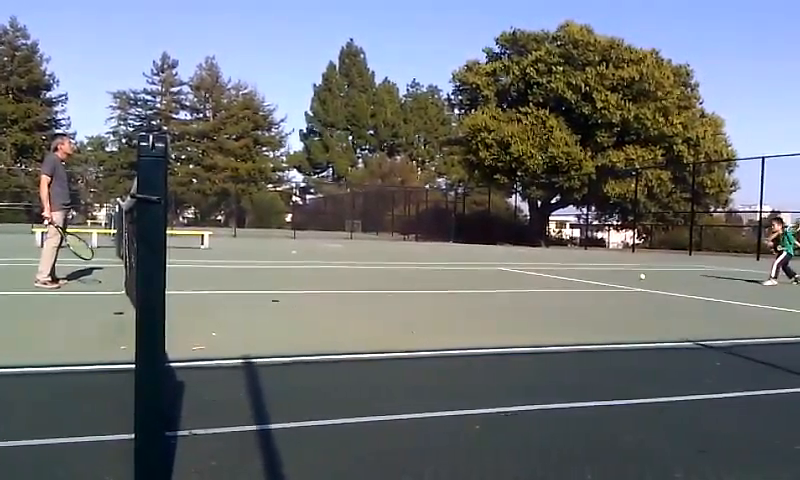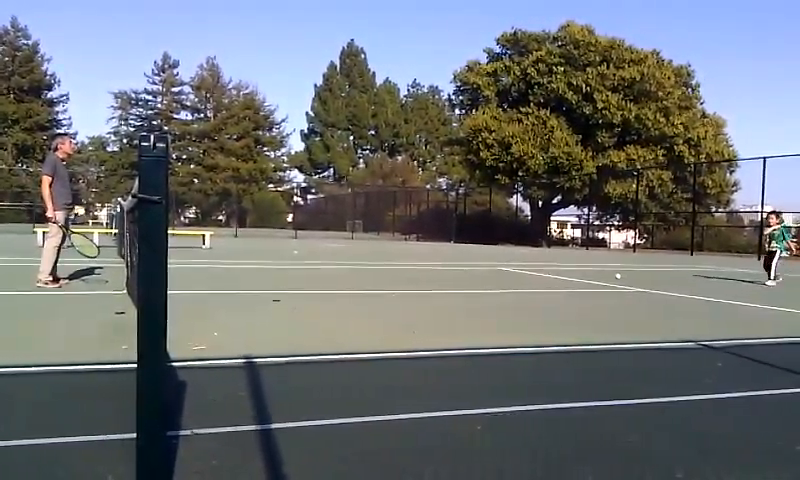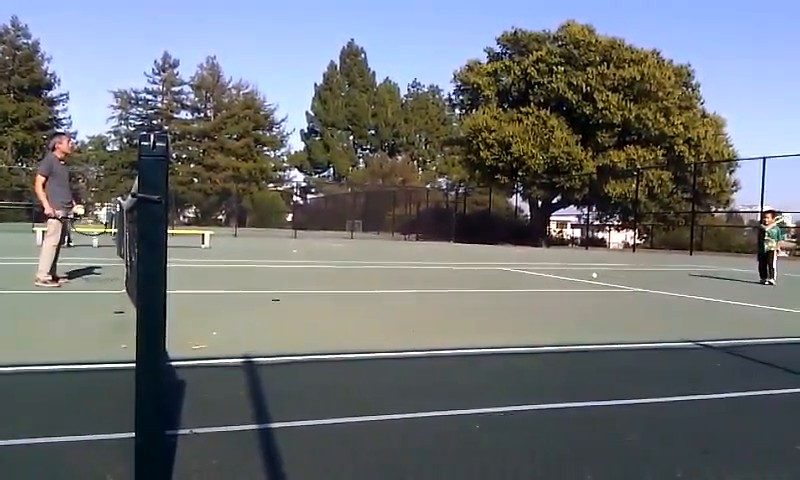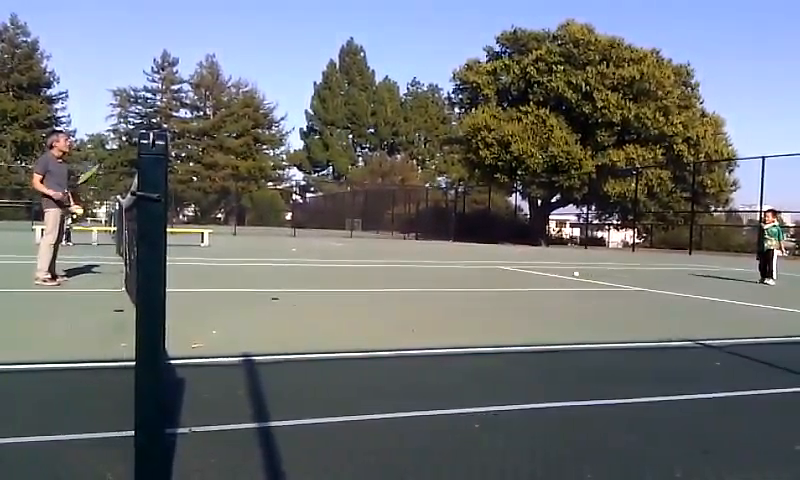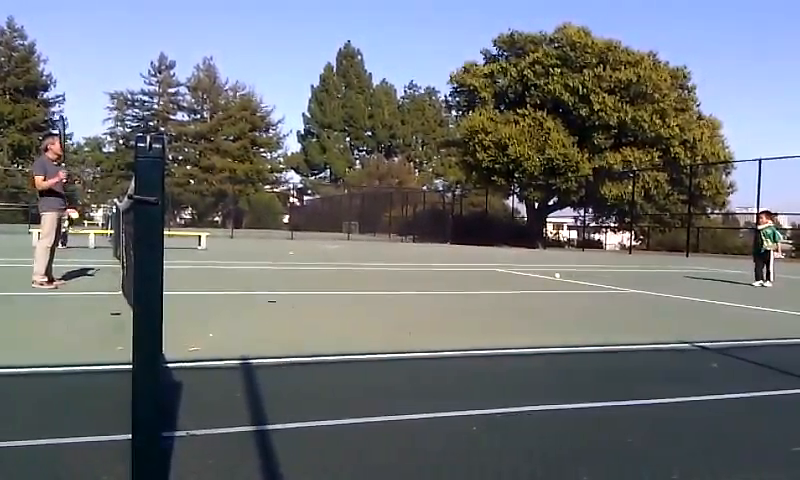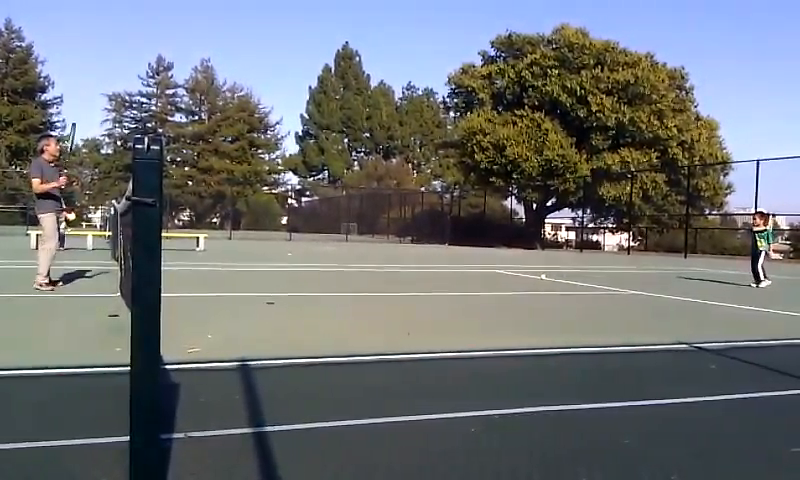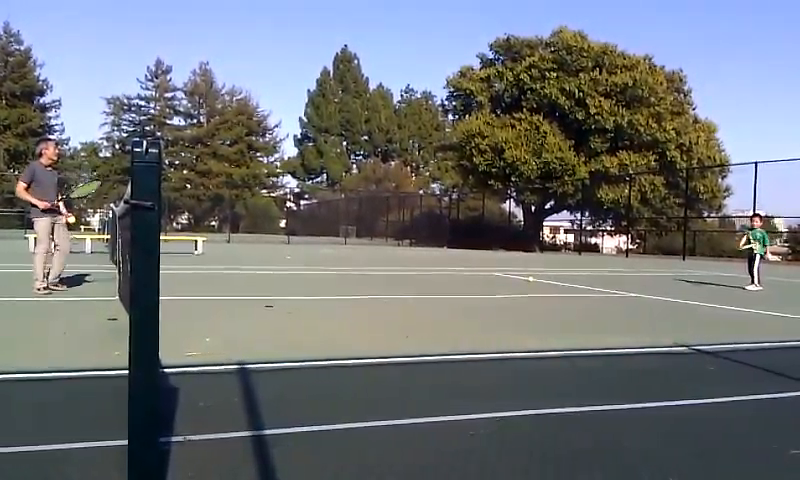
dt=0.4s
person 1, frame 1
left shoulder: (60, 163)
right shoulder: (51, 160)
right elbow: (43, 185)
left wrist: (68, 208)
right wrist: (46, 208)
left hip: (62, 210)
right hip: (55, 210)
left knee: (56, 243)
right knee: (52, 242)
left ankle: (50, 276)
right ankle: (42, 278)
person 1, frame 2
left shoulder: (62, 163)
right shoulder: (51, 160)
right elbow: (45, 185)
left wrist: (72, 206)
right wrist: (50, 208)
left hip: (64, 209)
right hip: (56, 210)
left knee: (58, 243)
right knee: (53, 242)
left ankle: (51, 275)
right ankle: (43, 277)
person 1, frame 3
left shoulder: (63, 164)
right shoulder: (48, 161)
right elbow: (38, 184)
left wrist: (73, 204)
right wrist: (46, 205)
left hip: (64, 209)
right hip: (54, 209)
left knee: (58, 242)
right knee: (51, 241)
left ankle: (51, 274)
right ankle: (42, 276)
person 1, frame 4
left shoulder: (63, 162)
right shoulder: (45, 159)
right elbow: (35, 182)
left wrist: (72, 203)
right wrist: (51, 193)
left hip: (63, 206)
right hip: (52, 205)
left knee: (57, 240)
right knee: (49, 239)
left ankle: (51, 273)
right ankle: (41, 275)
person 1, frame 5
left shoulder: (58, 164)
right shoulder: (40, 162)
right elbow: (40, 185)
left wrist: (66, 206)
right wrist: (56, 178)
left hip: (59, 209)
right hip: (49, 209)
left knee: (53, 244)
right knee: (45, 243)
left ankle: (48, 276)
right ankle: (38, 278)
person 1, frame 6
left shoulder: (54, 166)
right shoulder: (37, 163)
right elbow: (36, 188)
left wrist: (64, 207)
right wrist: (56, 183)
left hip: (56, 210)
right hip: (46, 210)
left knee: (49, 245)
right knee: (51, 244)
left ankle: (46, 278)
right ankle: (40, 279)
person 1, frame 7
left shoulder: (54, 171)
right shoulder: (33, 168)
right elbow: (19, 190)
left wrist: (64, 212)
right wrist: (37, 202)
left hip: (57, 215)
right hip: (41, 215)
left knee: (64, 246)
right knee: (42, 249)
left ankle: (53, 280)
right ankle: (39, 283)
